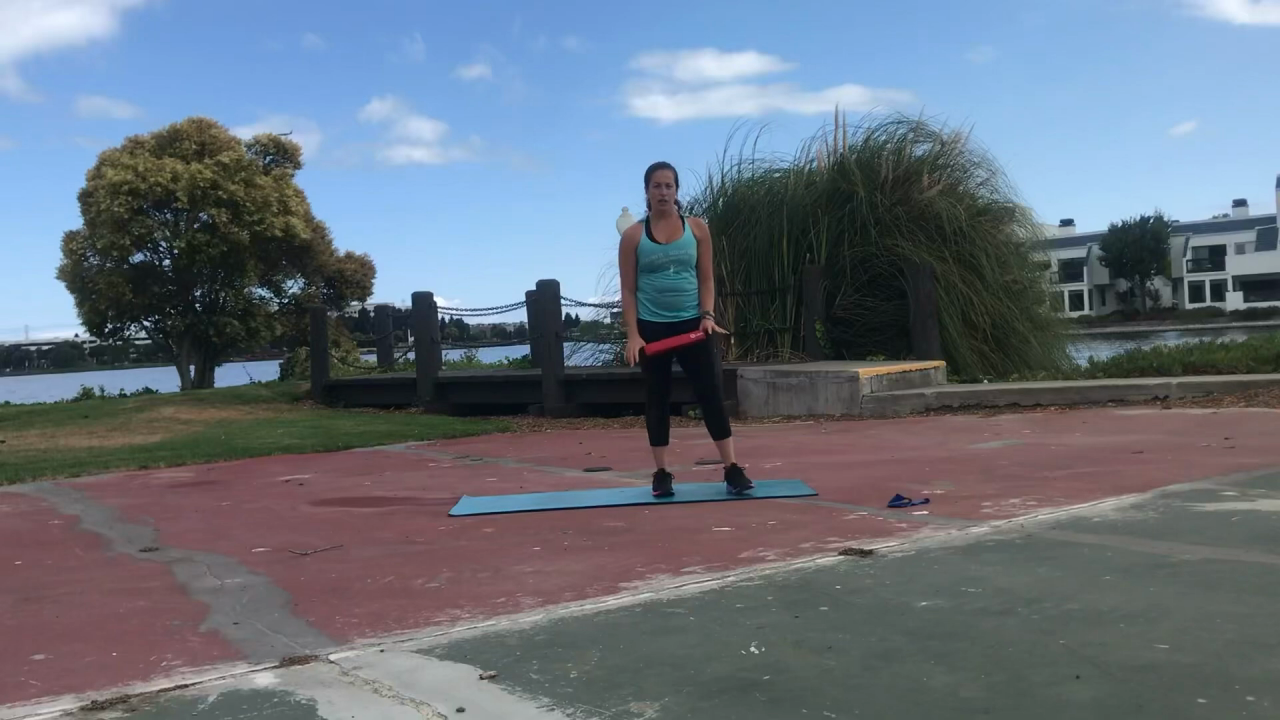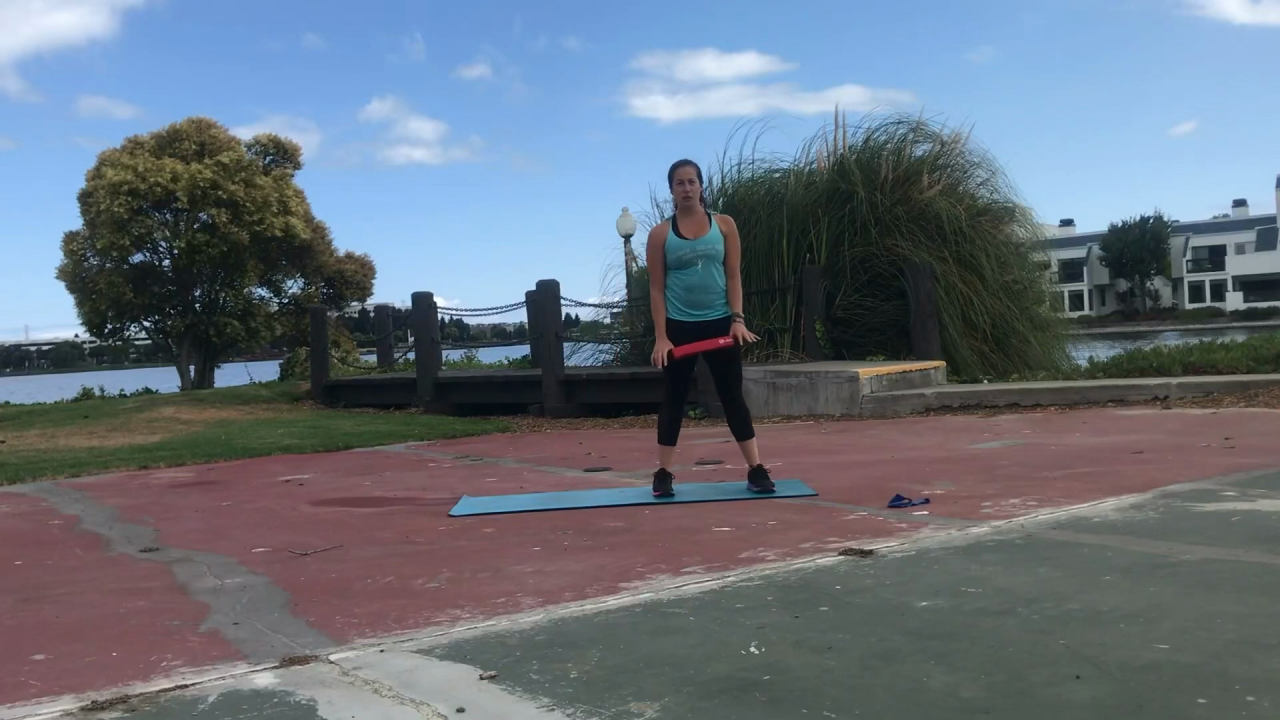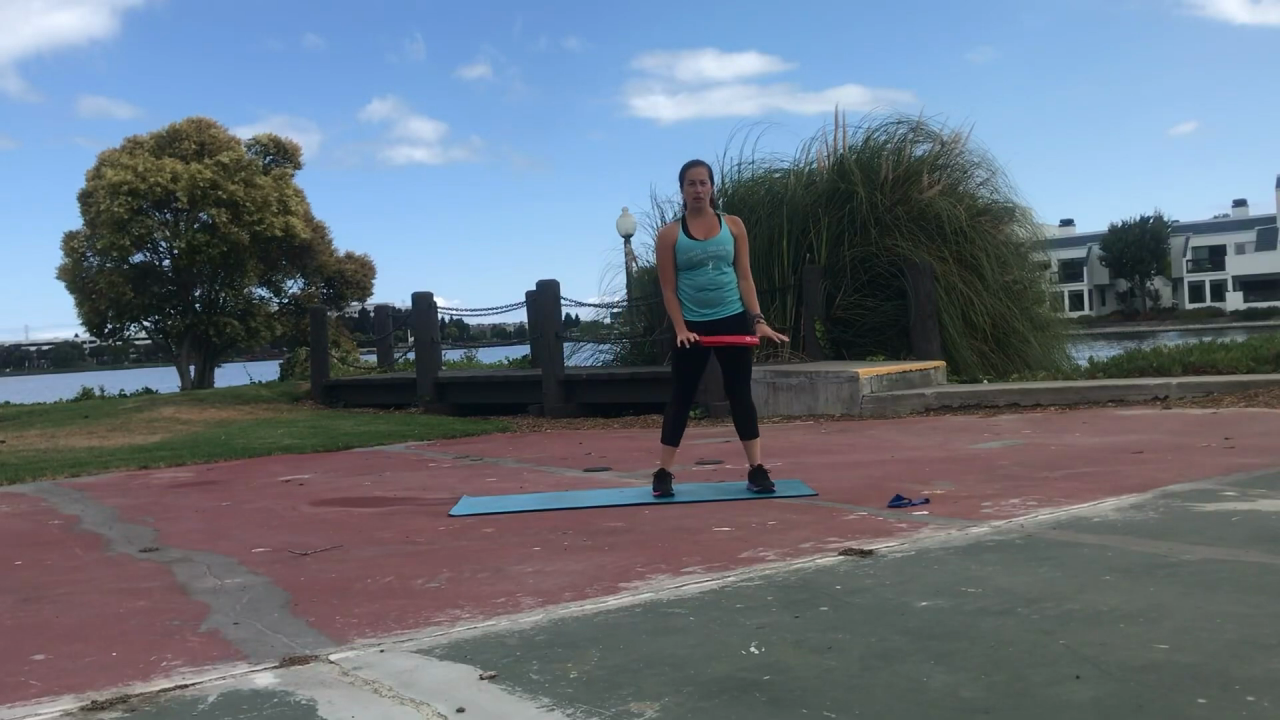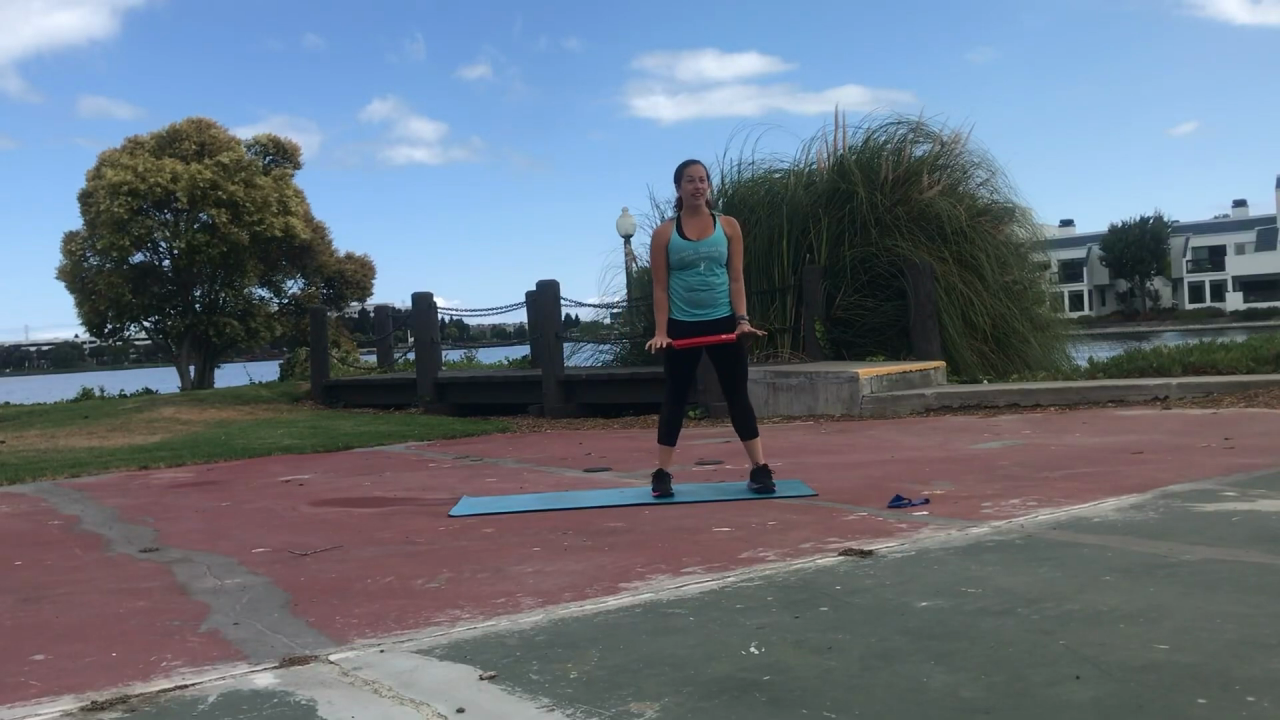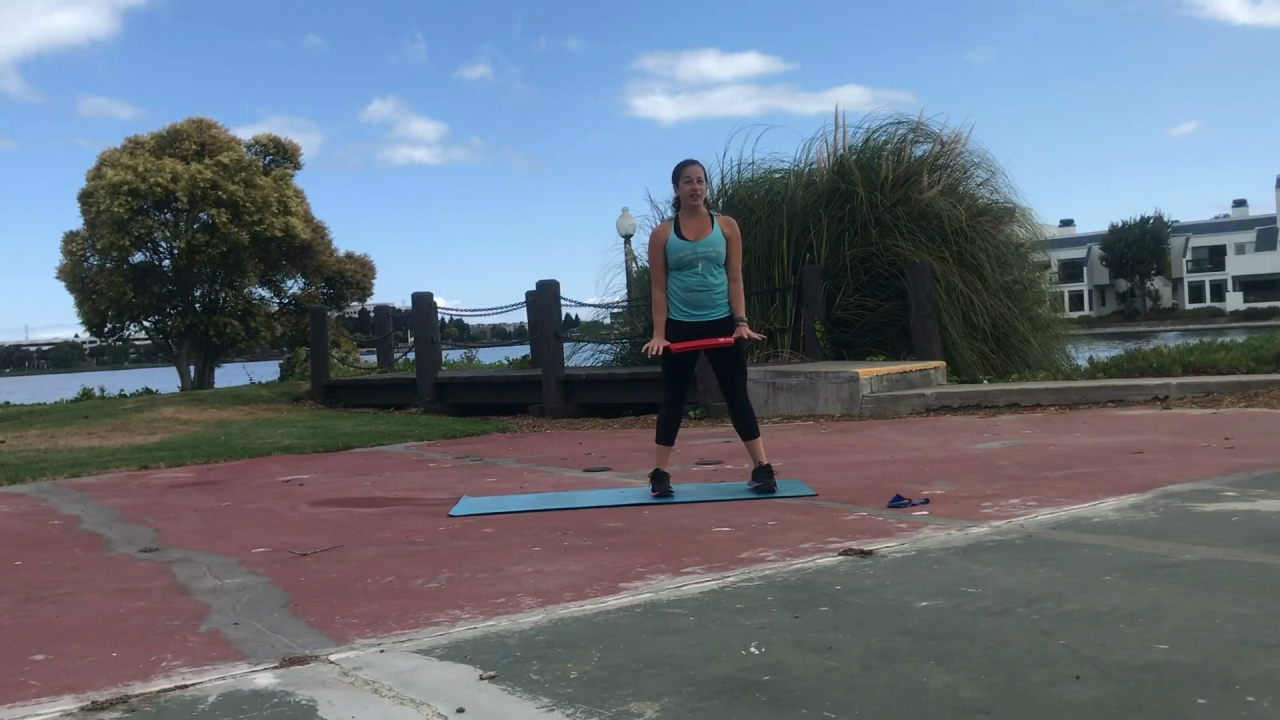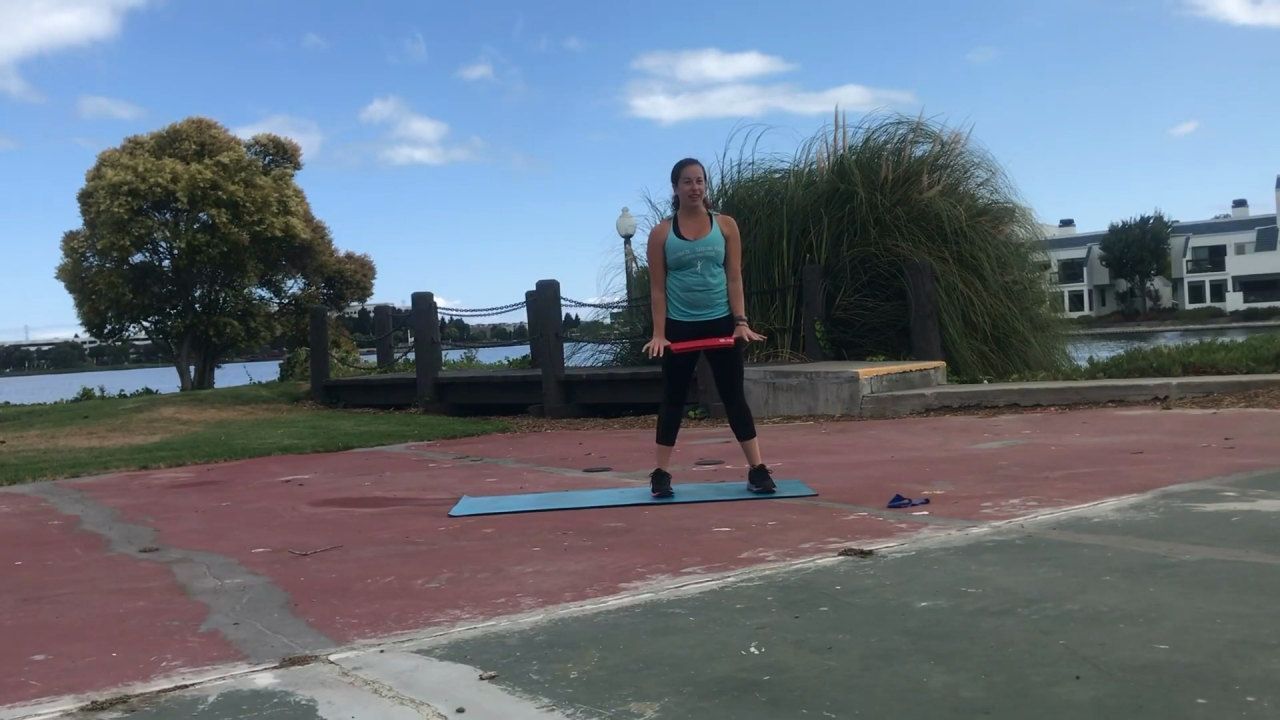
dt=0.4s
person 1, frame 1
left shoulder: (697, 228)
right shoulder: (633, 235)
left elbow: (706, 279)
right elbow: (628, 290)
left wrist: (707, 315)
right wrist: (632, 334)
left hip: (691, 323)
right hip: (651, 327)
left knee: (710, 393)
right knee: (658, 398)
left ankle: (732, 468)
right ankle: (662, 473)
person 1, frame 2
left shoulder: (724, 225)
right shoulder: (660, 234)
left elbow: (733, 277)
right elbow: (656, 289)
left wrist: (737, 319)
right wrist: (661, 335)
left hip: (719, 323)
right hip: (679, 327)
left knee: (733, 395)
right knee: (674, 398)
left ankle: (756, 469)
right ankle: (664, 473)
person 1, frame 3
left shoulder: (733, 225)
right shoulder: (669, 234)
left elbow: (744, 277)
right elbow: (668, 289)
left wrist: (758, 319)
right wrist: (681, 328)
left hip: (733, 321)
right hip: (693, 326)
left knee: (740, 394)
right knee: (681, 398)
left ankle: (756, 469)
right ankle: (663, 473)
person 1, frame 4
left shoulder: (728, 226)
right shoulder: (664, 232)
left elbow: (736, 278)
right elbow: (660, 287)
left wrist: (742, 319)
right wrist: (661, 331)
left hip: (723, 322)
right hip: (682, 326)
left knee: (737, 394)
right knee: (675, 397)
left ankle: (759, 468)
right ankle: (662, 473)
person 1, frame 5
left shoulder: (727, 226)
right shoulder: (662, 233)
left elbow: (735, 279)
right elbow: (658, 288)
left wrist: (741, 322)
right wrist: (659, 333)
left hip: (721, 323)
right hip: (680, 326)
left knee: (737, 394)
right knee: (673, 398)
left ankle: (762, 468)
right ankle: (660, 473)
person 1, frame 6
left shoulder: (725, 225)
right shoulder: (661, 233)
left elbow: (734, 278)
right elbow: (657, 287)
left wrist: (740, 321)
right wrist: (659, 333)
left hip: (720, 322)
right hip: (679, 326)
left knee: (733, 395)
right knee: (673, 398)
left ankle: (757, 469)
right ankle: (661, 473)
